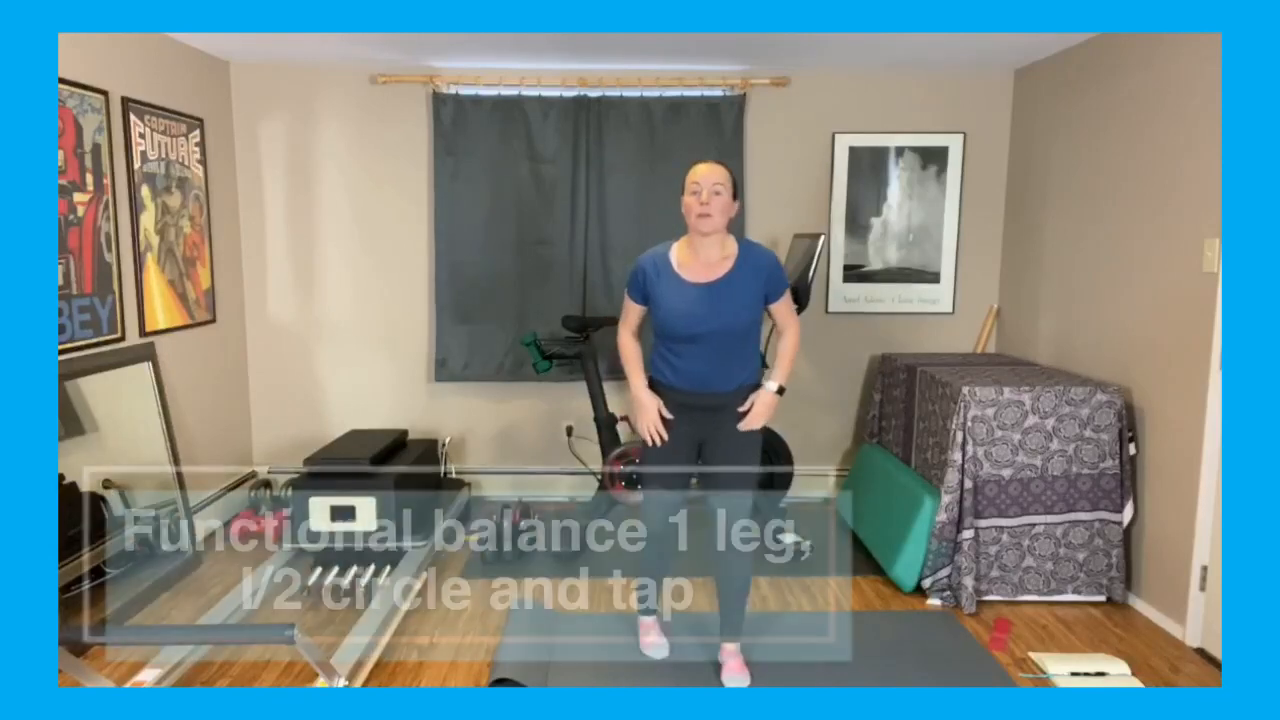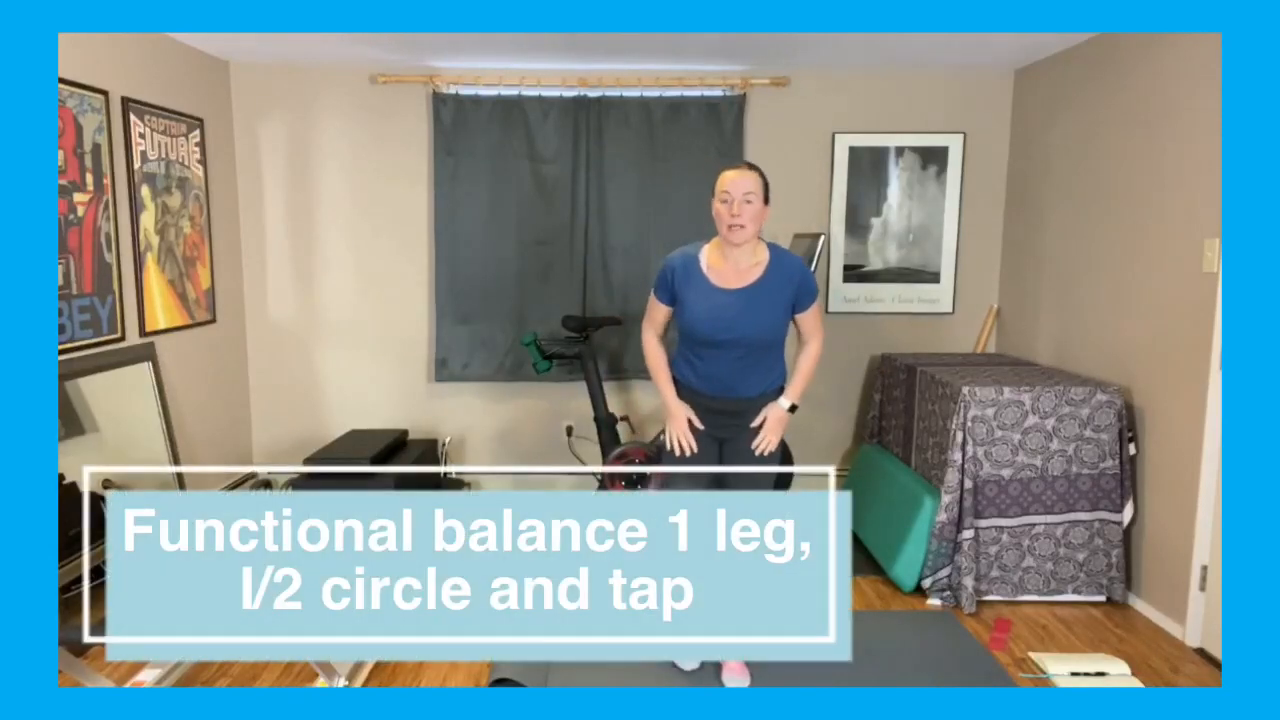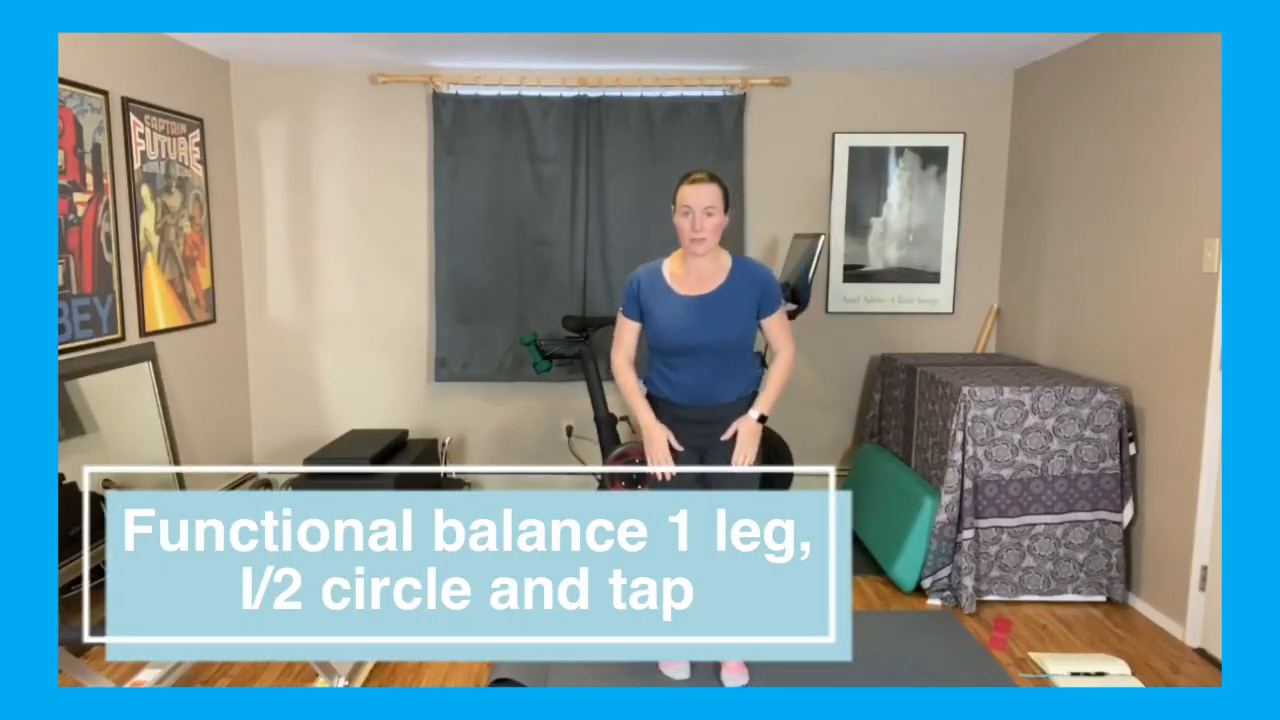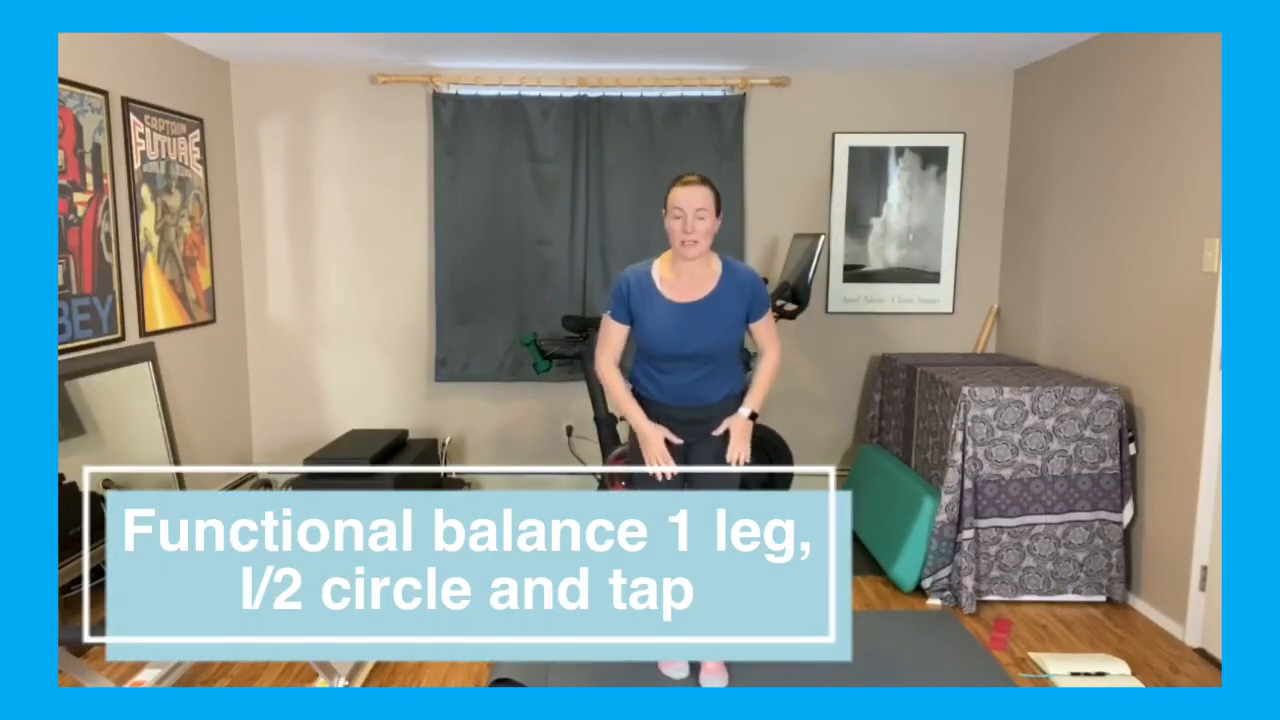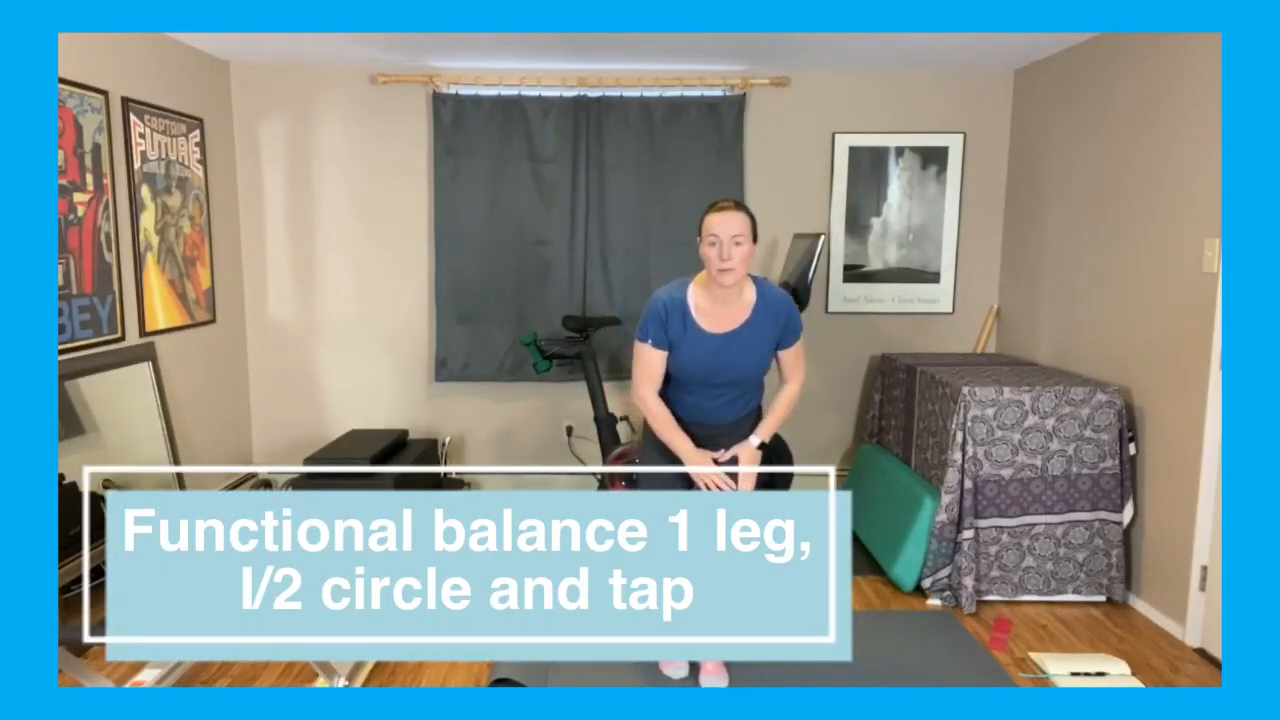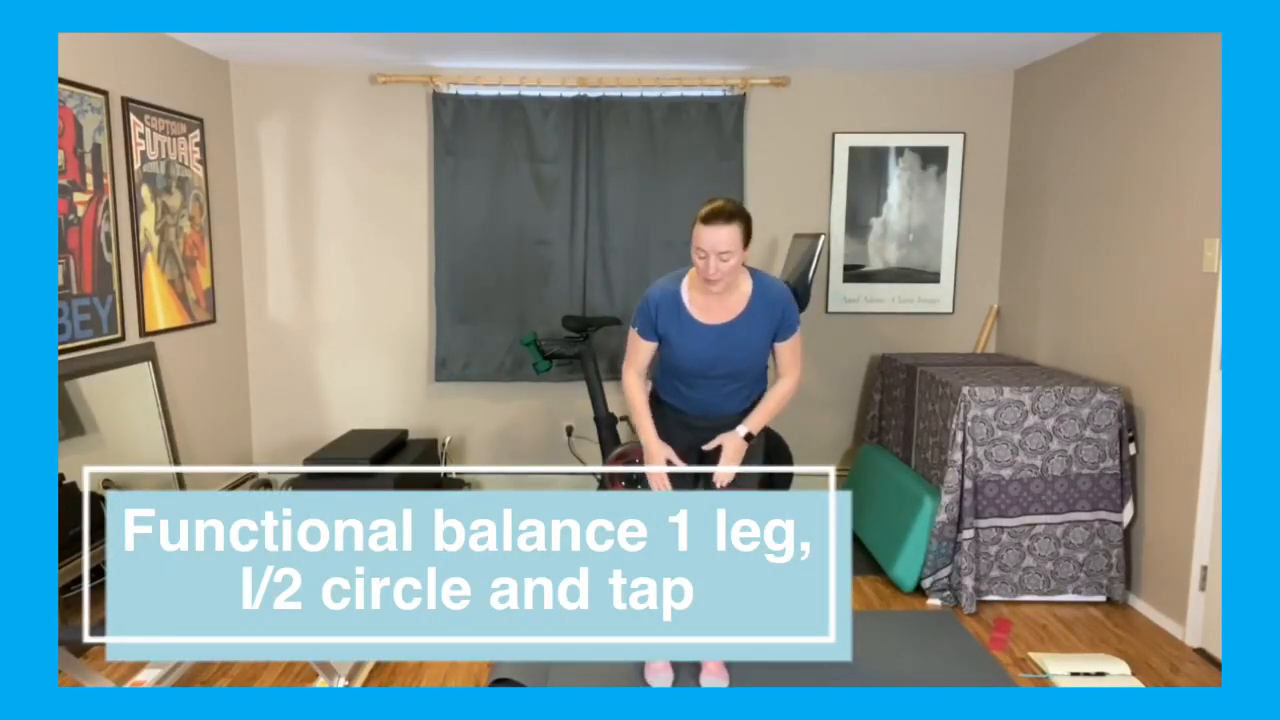
dt=0.7s
person 1, frame 1
left shoulder: (761, 264)
right shoulder: (651, 267)
left elbow: (789, 327)
right elbow: (627, 332)
left wrist: (774, 387)
right wrist: (639, 392)
left hip: (734, 414)
right hip: (670, 411)
left knee: (733, 530)
right knee: (660, 519)
left ankle: (731, 644)
right ankle: (649, 613)
person 1, frame 2
left shoulder: (791, 271)
right shoulder: (680, 266)
left elbow: (813, 340)
right elbow: (651, 334)
left wrist: (786, 404)
right wrist: (671, 401)
left hip: (755, 417)
right hip: (693, 411)
person 1, frame 3
left shoulder: (755, 279)
right shoulder: (645, 282)
left elbow: (784, 352)
right elbow: (621, 359)
left wrist: (757, 417)
right wrist: (648, 425)
left hip: (732, 426)
right hip: (670, 425)
person 1, frame 4
left shoulder: (744, 283)
right shoulder: (633, 283)
left elbow: (770, 352)
right elbow: (606, 362)
left wrist: (747, 414)
right wrist: (643, 428)
left hip: (719, 425)
right hip: (654, 423)
person 1, frame 5
left shoulder: (778, 307)
right shoulder: (666, 305)
left elbow: (793, 381)
right elbow: (645, 392)
left wrist: (756, 443)
right wrist: (690, 456)
left hip: (736, 437)
right hip: (669, 435)
person 1, frame 6
left shoulder: (775, 299)
right shoulder: (662, 298)
left elbow: (789, 375)
right elbow: (633, 373)
left wrist: (744, 434)
right wrist: (650, 442)
left hip: (737, 431)
right hip: (673, 428)
